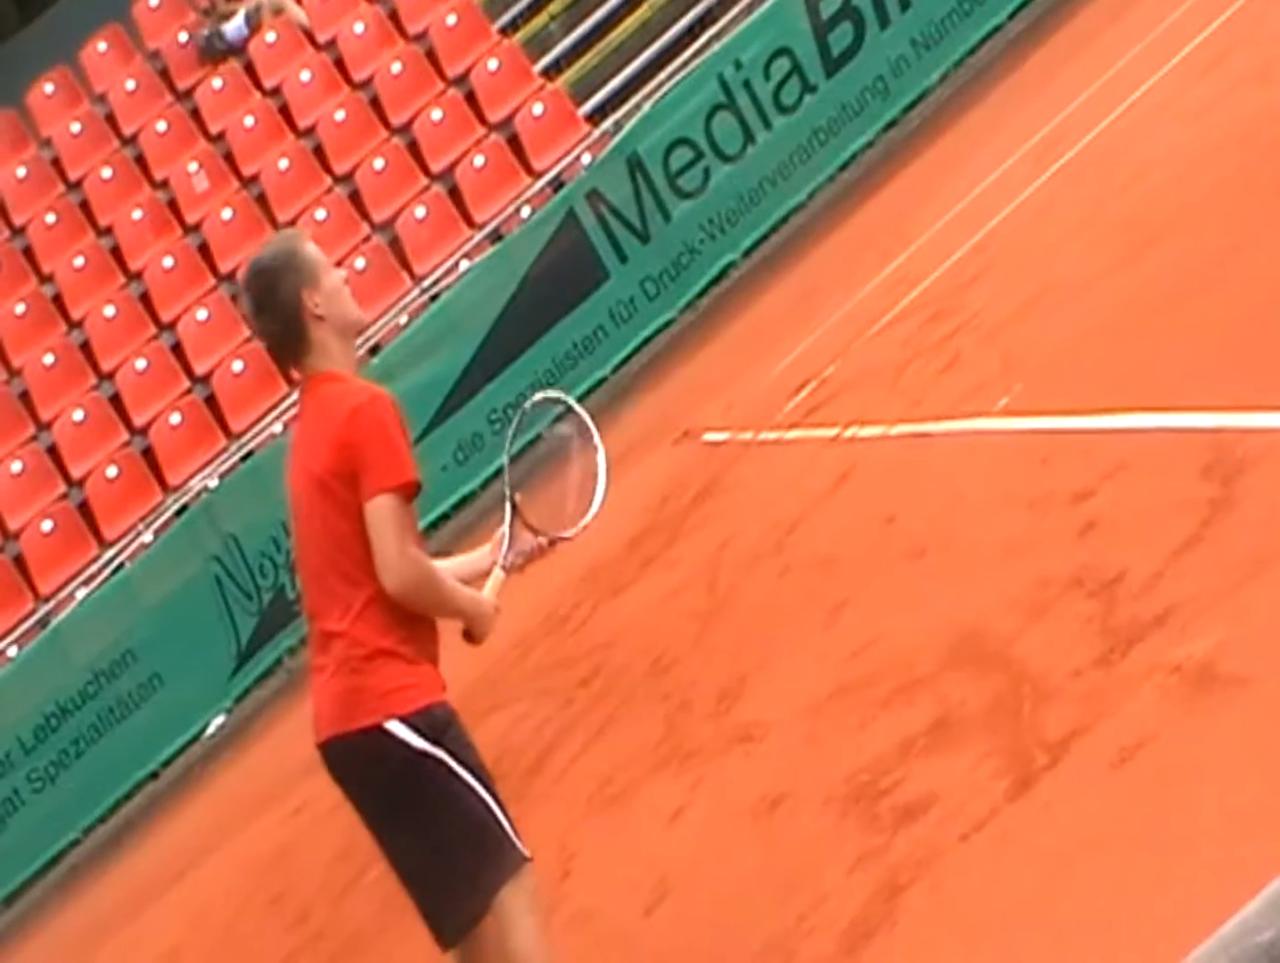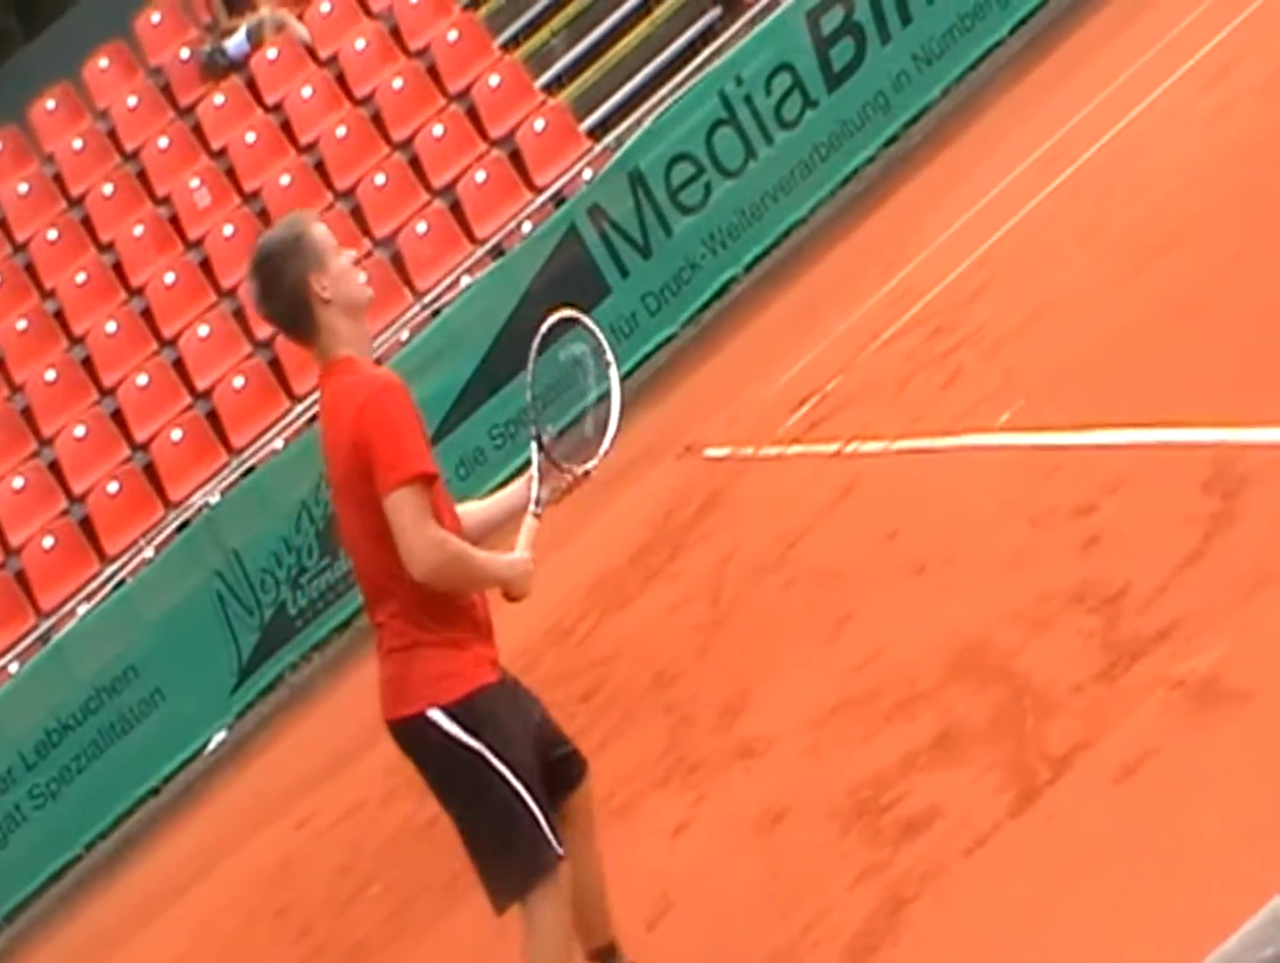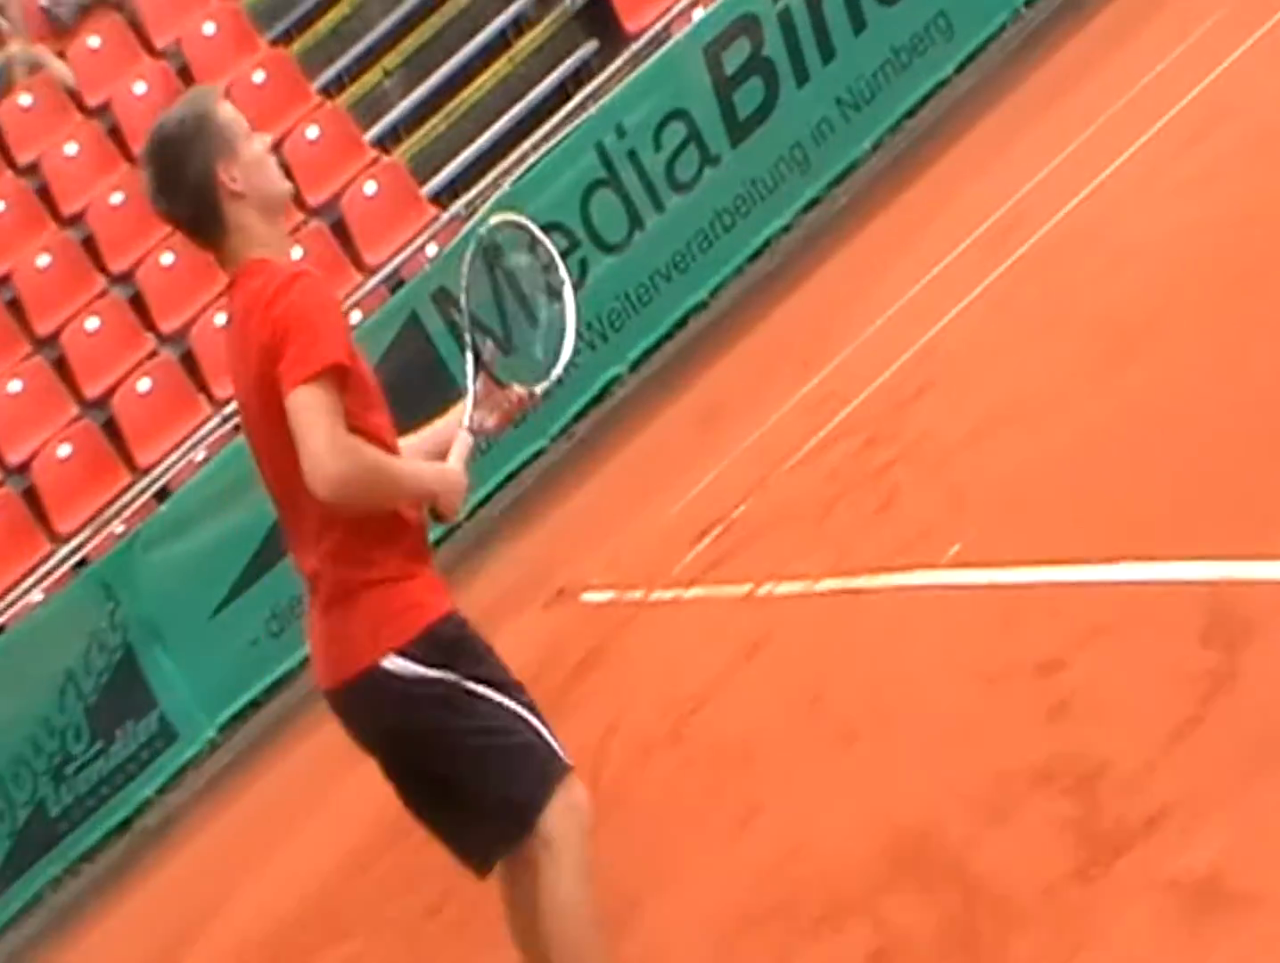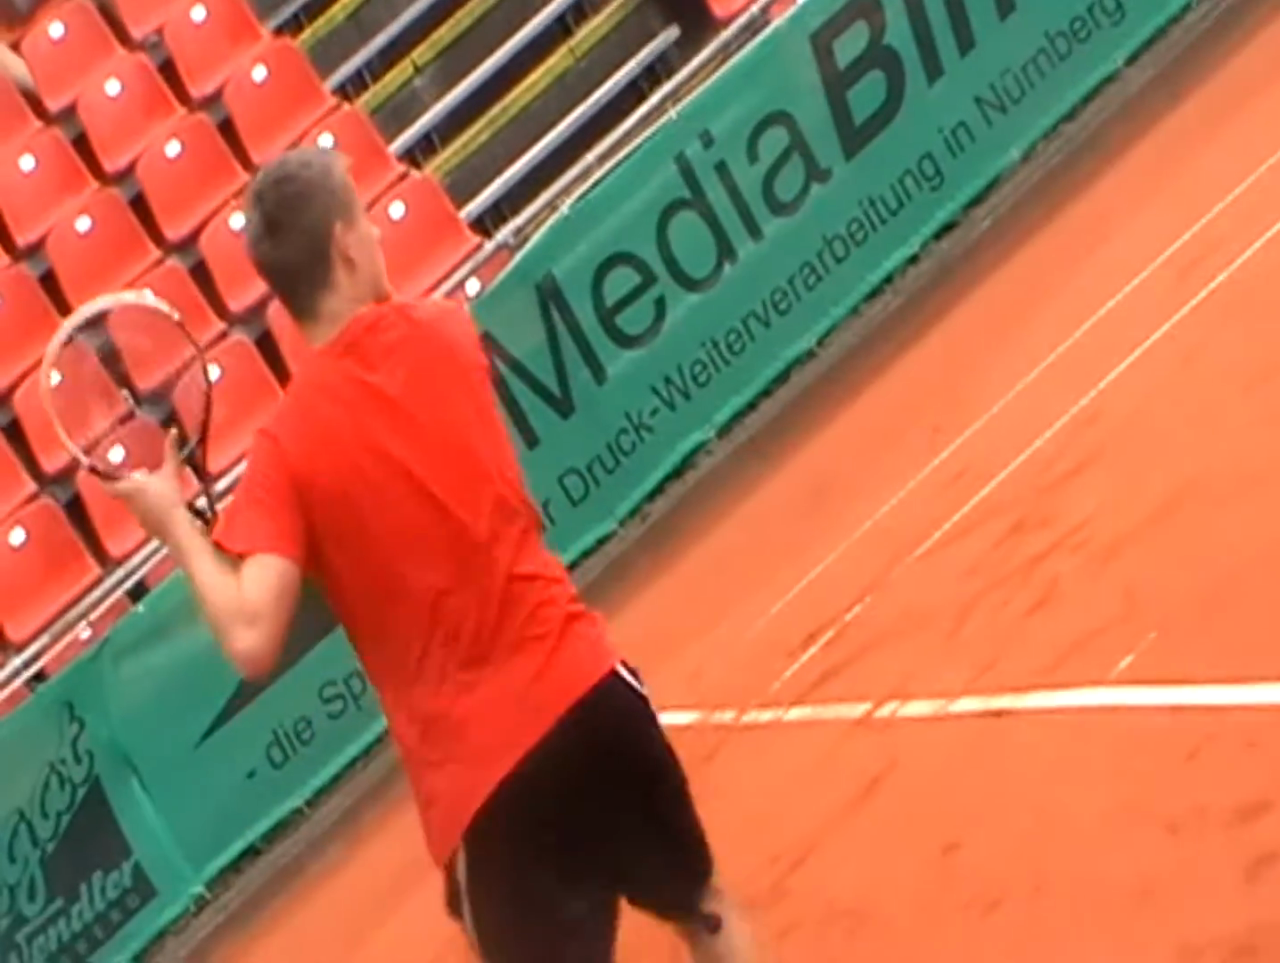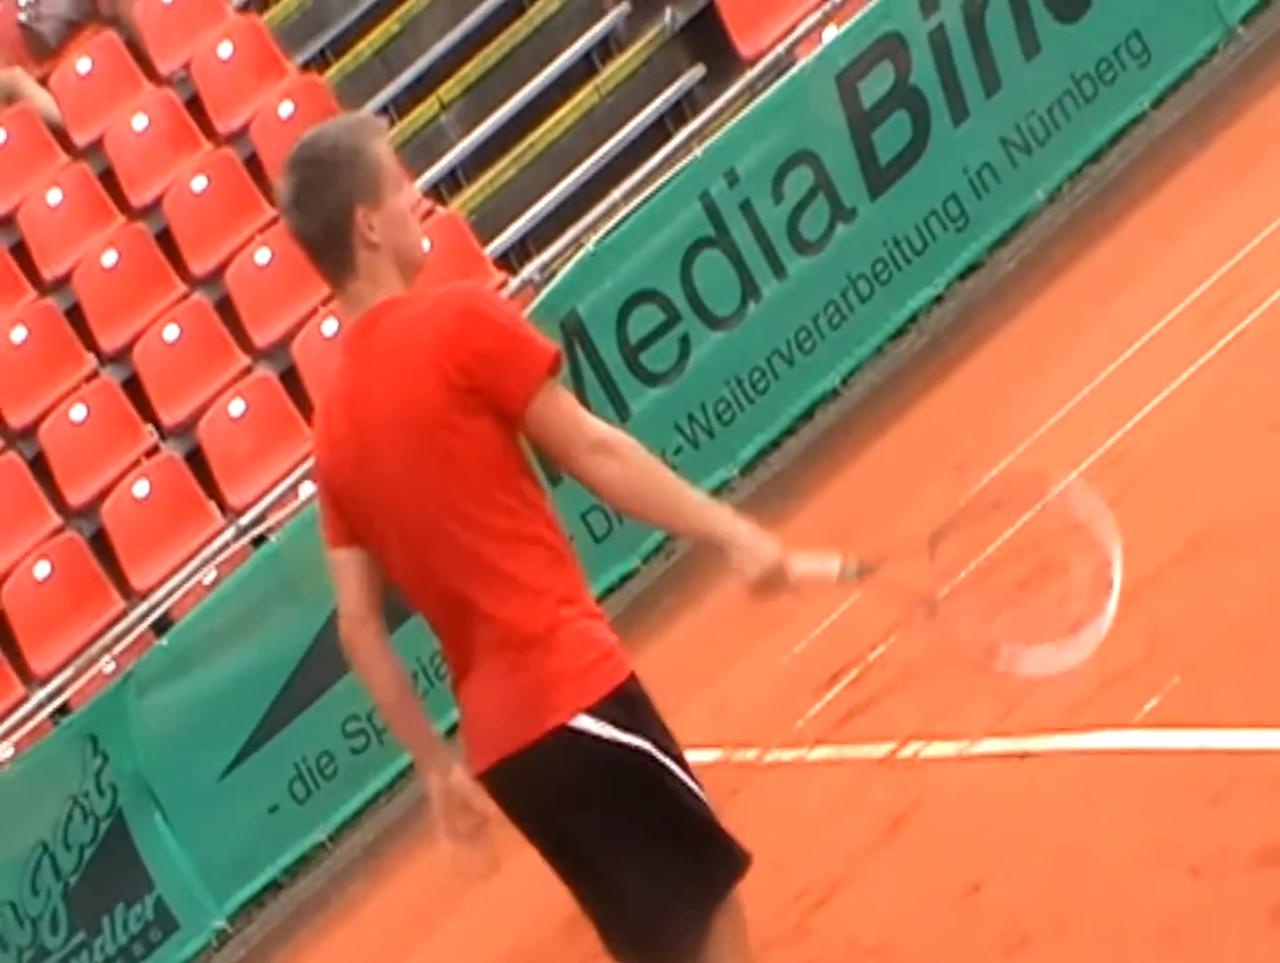
dt=0.7s
person 1, frame 1
left shoulder: (312, 424)
right shoulder: (365, 409)
right elbow: (398, 572)
left wrist: (495, 555)
right wrist: (471, 606)
left hip: (349, 707)
right hip: (391, 702)
right knee: (510, 886)
person 1, frame 2
left shoulder: (344, 400)
right shoulder: (377, 397)
right elbow: (425, 556)
left wrist: (536, 486)
right wrist: (505, 570)
left hip: (452, 673)
right hip: (445, 686)
left knee: (572, 800)
right knee: (547, 880)
person 1, frame 3
left shoulder: (249, 316)
right shoulder: (292, 300)
right elbow: (331, 469)
left wrist: (465, 417)
right wrist: (430, 481)
left hip: (359, 645)
right hip: (392, 634)
left knee: (527, 845)
right knee: (561, 815)
person 1, frame 4
left shoulder: (286, 442)
right shoulder: (446, 330)
left elbow: (254, 640)
left wrist: (176, 524)
left hip: (472, 770)
right hip: (586, 687)
person 1, frame 5
left shoulder: (333, 421)
right shoulder: (455, 318)
left elbow: (358, 626)
right elbow: (594, 455)
left wrist: (432, 762)
right wrist: (730, 530)
left hip: (498, 716)
right hip: (564, 689)
